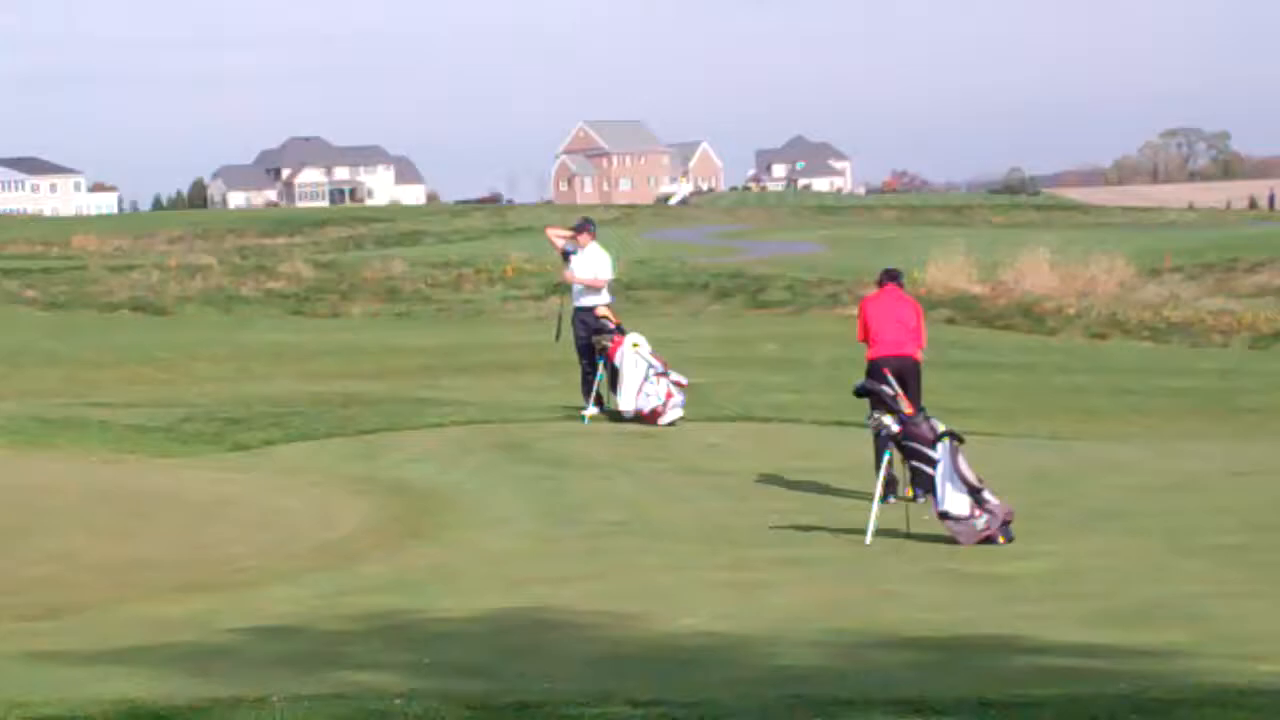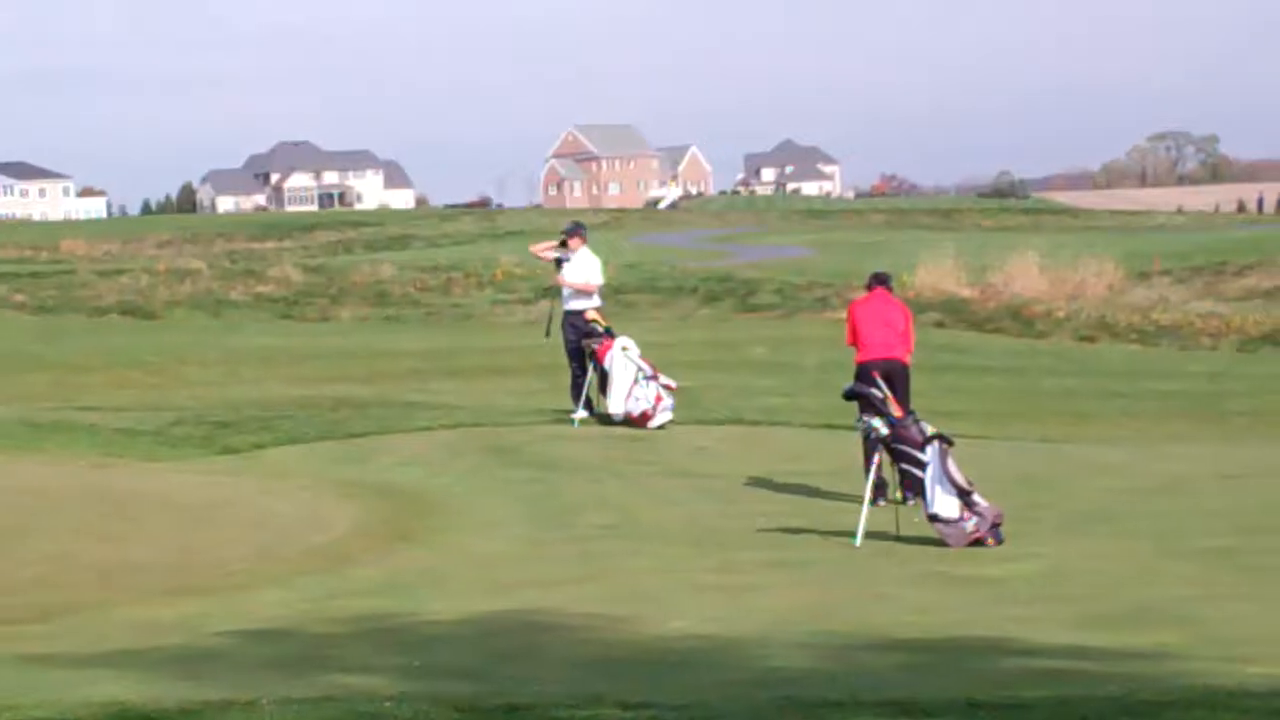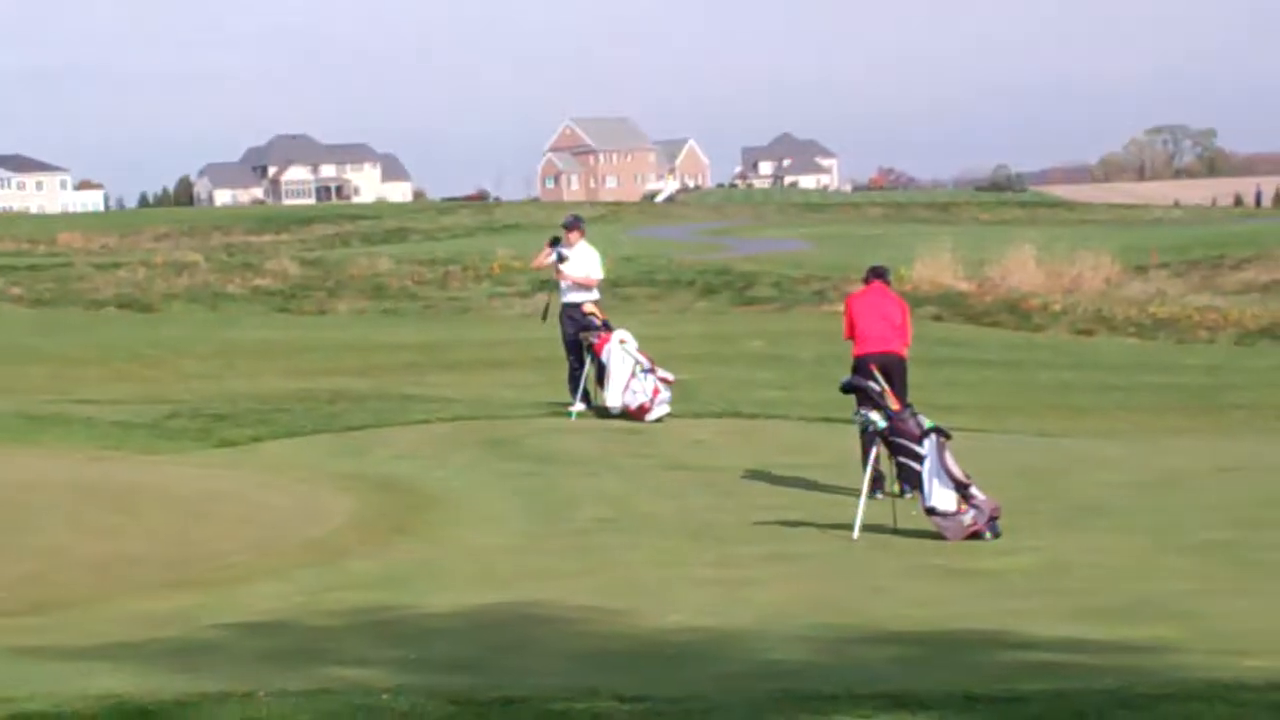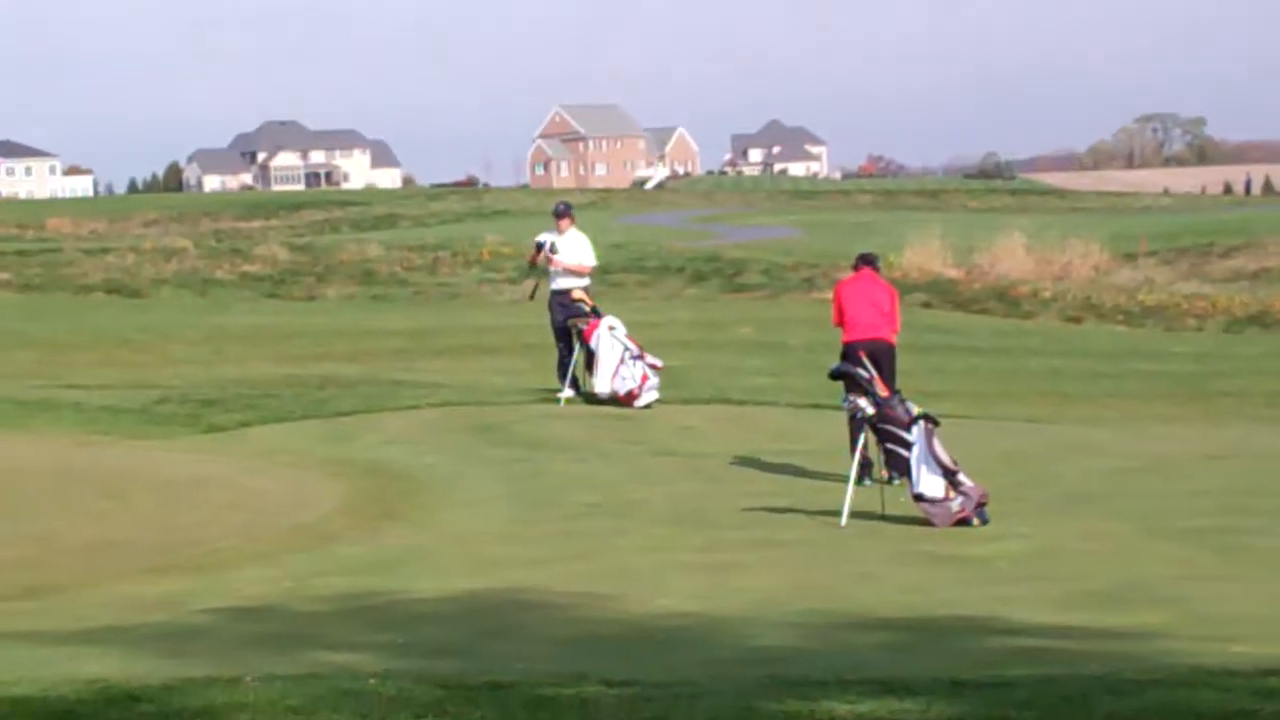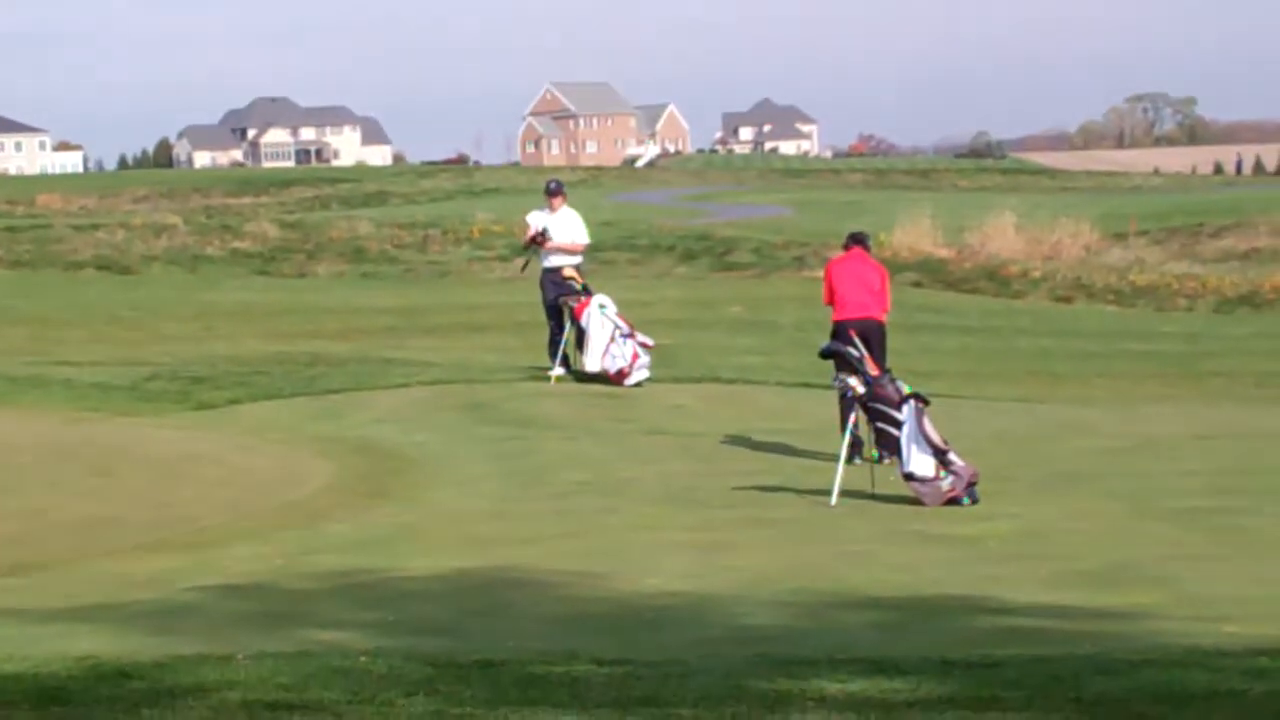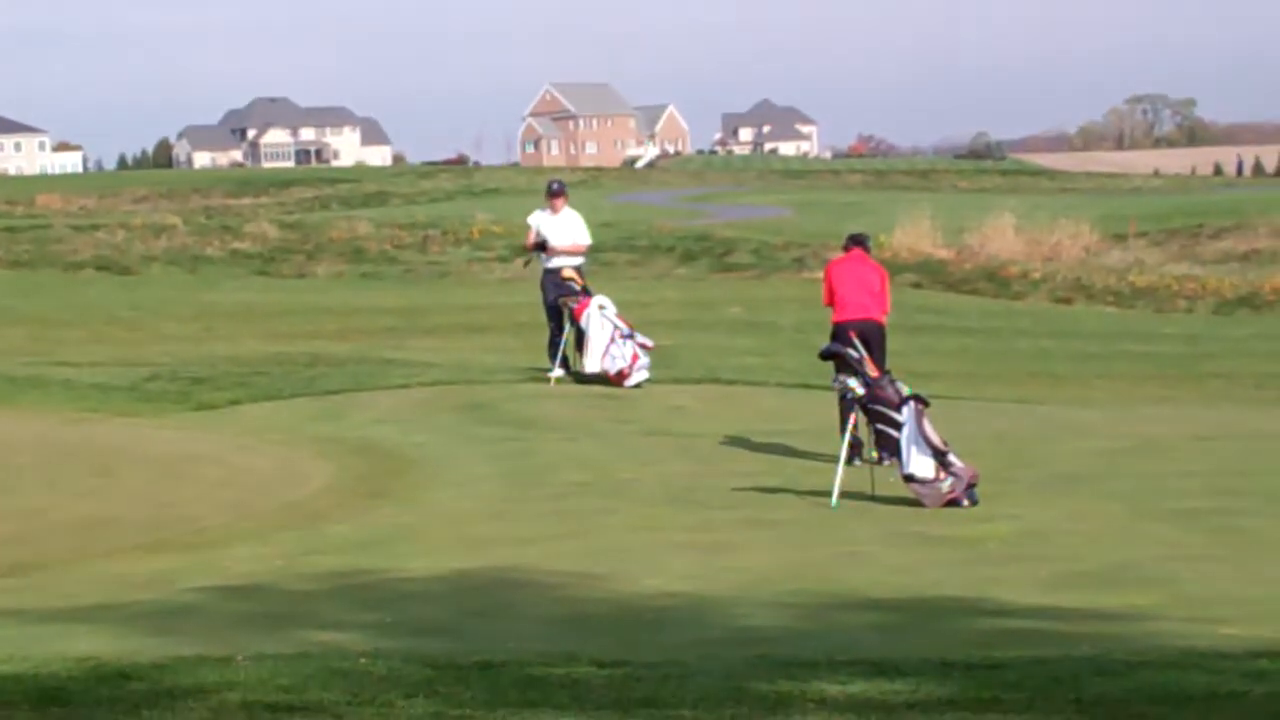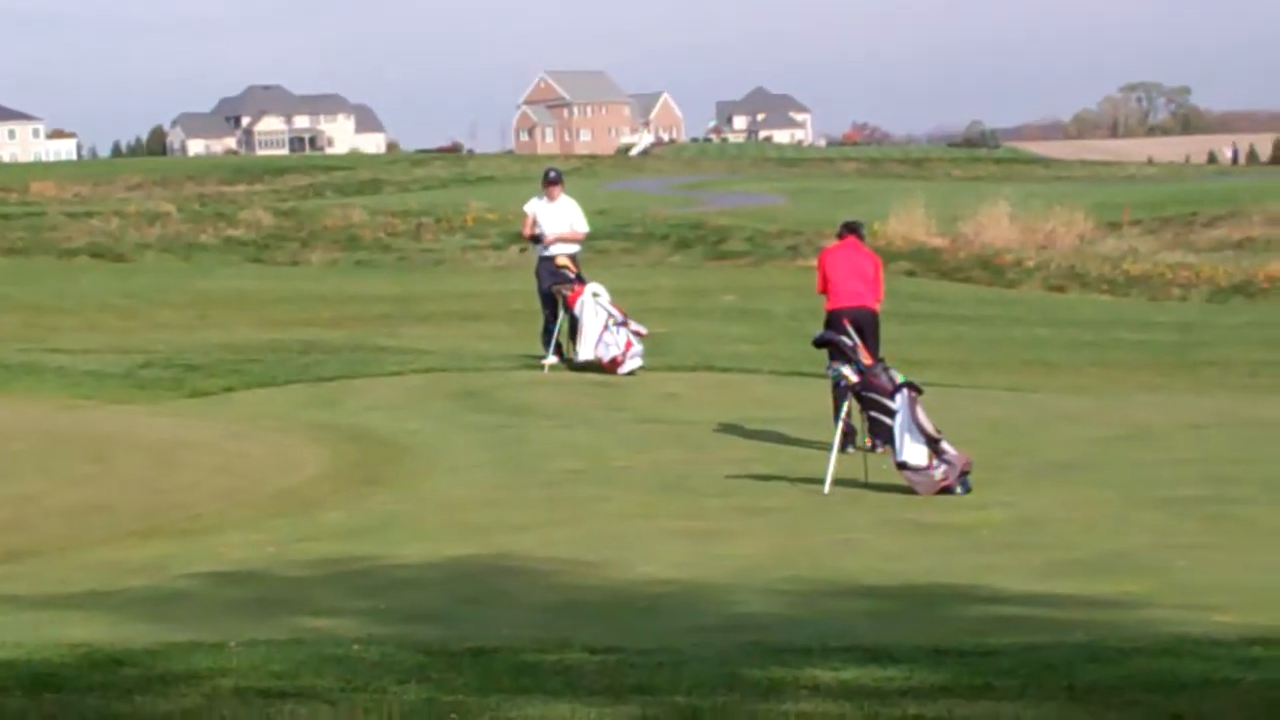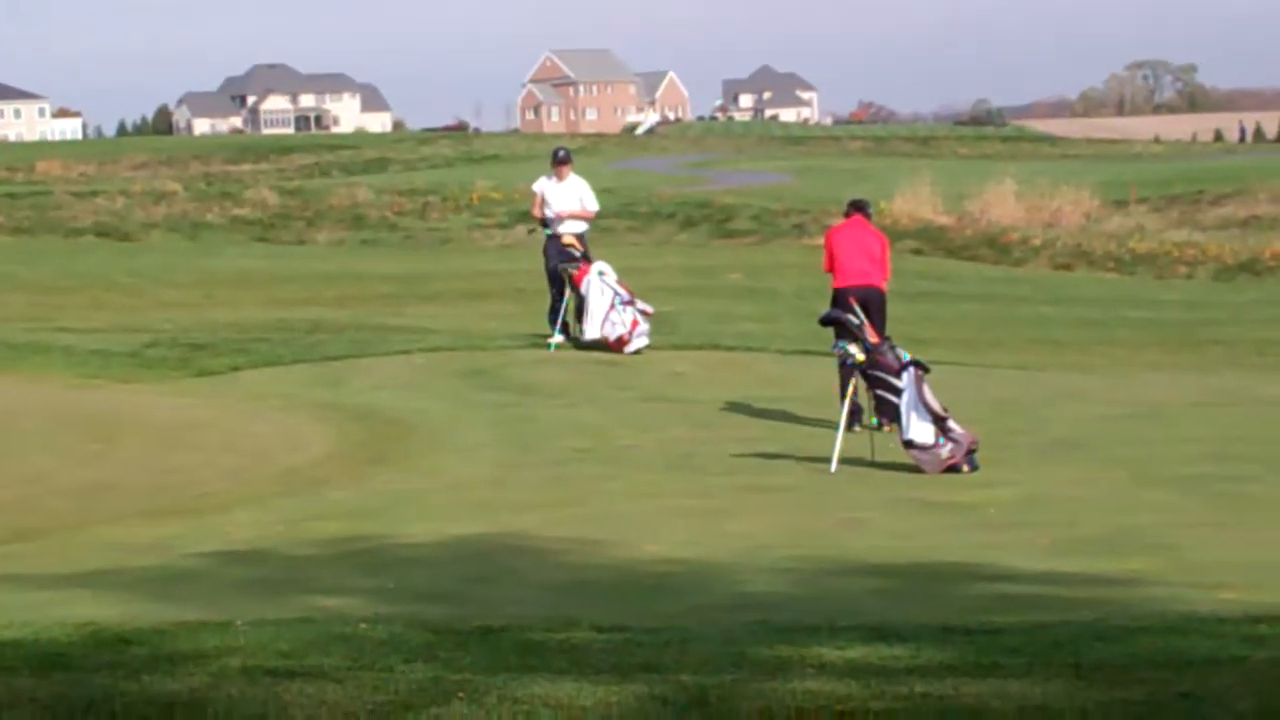
dt=0.1s
person 1, frame 1
left shoulder: (867, 302)
right shoulder: (913, 303)
left elbow: (862, 336)
right elbow: (921, 341)
left hip: (880, 361)
right hip: (908, 361)
left ankle: (889, 488)
right ankle: (920, 486)
person 1, frame 2
left shoulder: (856, 306)
right shoulder: (901, 307)
left elbow: (851, 340)
right elbow: (909, 345)
left hip: (868, 365)
right hip: (897, 365)
left ankle: (878, 491)
right ankle: (910, 489)
person 1, frame 3
left shoulder: (853, 299)
right shoulder: (899, 301)
left elbow: (849, 334)
right elbow: (906, 338)
left hip: (866, 358)
right hip: (894, 358)
left ankle: (876, 483)
right ankle: (907, 482)
person 1, frame 4
left shoulder: (842, 286)
right shoulder: (888, 288)
left elbow: (838, 320)
right elbow: (895, 325)
left hip: (854, 345)
right hip: (883, 345)
left ankle: (864, 470)
person 1, frame 5
left shoulder: (833, 266)
right shoulder: (878, 267)
left elbow: (828, 299)
right elbow: (886, 305)
left hip: (845, 325)
right hip: (874, 325)
left ankle: (854, 449)
person 1, frame 6
left shoulder: (833, 267)
right shoulder: (878, 268)
left elbow: (828, 301)
right elbow: (885, 306)
left hip: (845, 326)
right hip: (873, 326)
left ankle: (854, 451)
person 1, frame 7
left shoulder: (827, 254)
right shoulder: (872, 256)
left elbow: (821, 288)
right elbow: (879, 294)
left hip: (838, 313)
right hip: (867, 313)
left ankle: (847, 438)
right ankle: (878, 437)
person 1, frame 8
left shoulder: (833, 233)
right shoulder: (879, 235)
left elbow: (828, 267)
right elbow: (886, 272)
left hip: (845, 291)
right hip: (874, 292)
left ankle: (853, 417)
person 2, frame 1
left shoulder: (600, 255)
right shoulder: (573, 250)
left elbow: (601, 282)
right elbow: (549, 231)
left wrist: (576, 279)
right wrist: (573, 235)
left hip: (599, 311)
right hip: (580, 312)
right knee: (586, 360)
right ankle: (594, 403)
person 2, frame 2
left shoulder: (591, 259)
right shoulder: (562, 255)
left elbow: (592, 287)
right elbow: (533, 250)
left wrist: (567, 283)
right wrist: (559, 244)
left hip: (589, 314)
right hip: (569, 315)
right knee: (576, 363)
right ankle: (583, 406)
person 2, frame 3
left shoulder: (590, 252)
right shoulder: (559, 250)
left elbow: (593, 281)
right elbow: (535, 265)
left wrist: (569, 277)
right wrist: (549, 248)
left hip: (588, 307)
right hip: (568, 308)
right knee: (574, 356)
right ankle: (581, 399)
person 2, frame 4
left shoulder: (581, 239)
right shoulder: (548, 239)
left elbow: (587, 268)
left wrist: (562, 264)
right wrist: (539, 252)
left hip: (578, 294)
right hip: (557, 295)
right knee: (563, 342)
right ankle: (569, 385)
person 2, frame 5
left shoulder: (573, 217)
right shoulder: (538, 216)
left elbow: (581, 246)
right elbow: (526, 242)
left wrist: (556, 244)
right wrist: (533, 238)
left hip: (571, 271)
right hip: (549, 273)
right knee: (554, 319)
right ankle: (560, 363)
person 2, frame 6
left shoulder: (574, 217)
right shoulder: (539, 216)
left elbow: (583, 247)
right elbow: (528, 244)
left wrist: (559, 248)
right wrist: (537, 245)
left hip: (572, 272)
right hip: (550, 274)
right knee: (554, 321)
right ankle: (559, 365)
person 2, frame 7
left shoulder: (571, 205)
right shoulder: (534, 204)
left elbow: (581, 235)
right elbow: (525, 230)
left wrist: (557, 236)
right wrist: (532, 236)
left hip: (568, 259)
right hip: (545, 261)
right knee: (549, 307)
right ankle: (553, 351)
person 2, frame 8
left shoulder: (580, 184)
right shoulder: (543, 183)
left elbow: (591, 213)
right elbow: (535, 209)
left wrist: (569, 212)
right wrist: (542, 219)
left hip: (576, 239)
right hip: (553, 240)
right knee: (556, 286)
right ankle: (559, 330)
